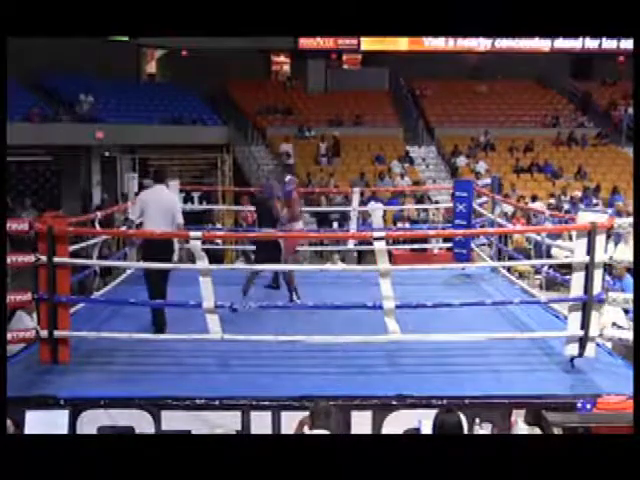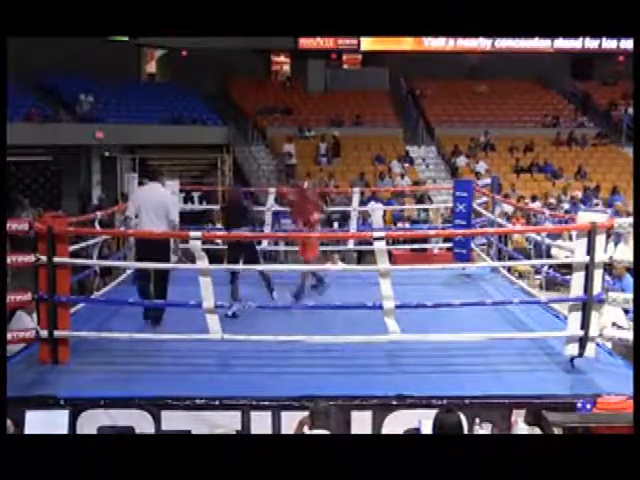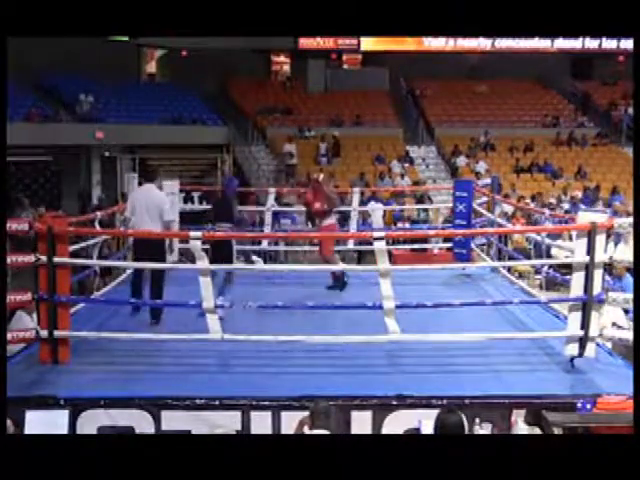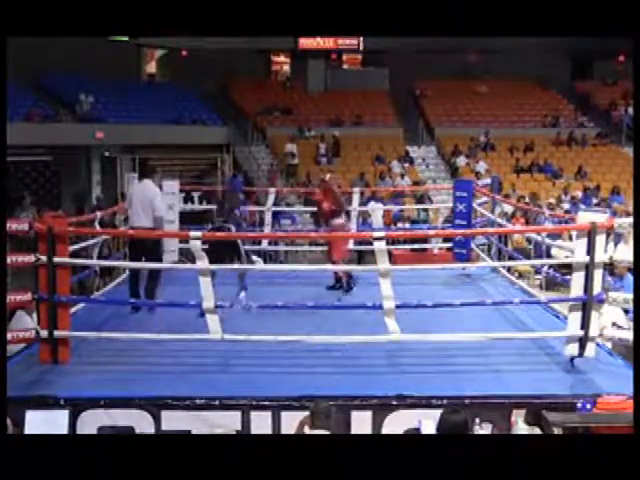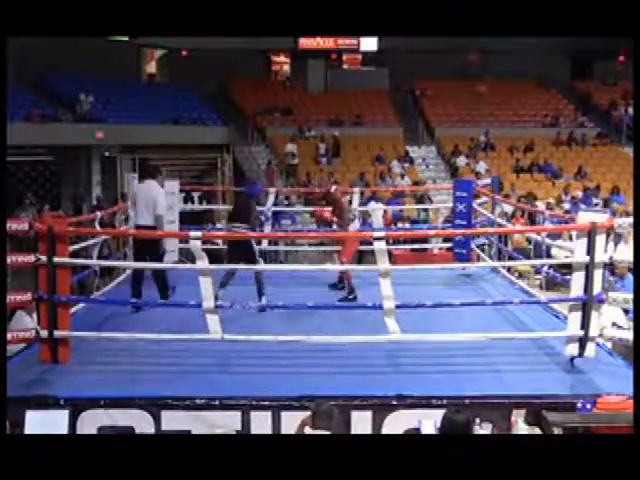
dt=0.3s
person 1, frame 1
left shoulder: (144, 195)
right shoulder: (172, 197)
left elbow: (132, 219)
right elbow: (179, 224)
left hip: (148, 241)
right hip: (165, 242)
left knee: (152, 280)
right knee: (162, 279)
left ankle: (159, 320)
right ankle: (159, 317)
person 1, frame 2
left shoulder: (138, 192)
right shoulder: (167, 194)
left elbow: (129, 218)
right elbow: (173, 222)
left hip: (143, 238)
right hip: (162, 239)
left knee: (142, 275)
right knee: (161, 278)
left ankle: (148, 306)
right ankle: (157, 315)
person 1, frame 3
left shoulder: (135, 194)
right shoulder: (161, 195)
left elbow: (127, 219)
right elbow: (168, 222)
right wrist: (171, 242)
left hip: (140, 238)
right hip: (156, 239)
left knee: (137, 273)
right knee: (157, 277)
left ankle: (136, 305)
right ankle: (155, 314)
person 1, frame 4
left shoulder: (133, 189)
right shoulder: (155, 190)
right elbow: (158, 218)
right wrist: (161, 239)
left hip: (134, 231)
right hip: (150, 232)
left knee: (135, 268)
right knee: (155, 266)
left ankle: (134, 303)
right ankle: (150, 297)
person 1, frame 5
left shoulder: (138, 188)
right shoulder: (158, 190)
right elbow: (159, 216)
right wrist: (161, 238)
left hip: (139, 229)
right hip: (152, 230)
left knee: (138, 267)
right knee: (157, 265)
left ankle: (136, 302)
right ankle: (165, 294)
person 2, frame 1
left shoulder: (259, 202)
right shoulder: (271, 201)
right elbow: (277, 216)
right hip: (273, 237)
left knee: (255, 271)
left ankle: (241, 299)
person 2, frame 2
left shoulder: (225, 209)
right shoulder: (243, 205)
left elbow: (226, 226)
right elbow: (252, 220)
left hip: (233, 241)
right hip: (247, 239)
left knee: (234, 275)
left ankle: (235, 304)
right ankle: (272, 291)
person 2, frame 3
left shoulder: (216, 201)
right shoulder: (231, 201)
left elbow: (211, 219)
right elbow: (236, 218)
left knee: (213, 268)
right knee: (229, 270)
right ankle: (220, 298)
person 2, frame 4
left shoulder: (225, 200)
right elbow: (224, 213)
left hip: (216, 230)
right hip: (227, 231)
left knee: (213, 269)
right knee: (244, 261)
right ankle: (242, 292)
person 2, frame 5
left shoulder: (238, 201)
right shoulder: (251, 203)
left elbow: (229, 219)
right elbow: (252, 224)
left knee: (232, 269)
right knee: (256, 268)
left ankle: (218, 292)
right ankle: (262, 299)
person 3, frame 1
left shoulder: (292, 196)
right shoulder: (288, 196)
left elbow: (295, 215)
left hip: (294, 229)
right hip: (289, 229)
left knee: (286, 259)
left ankle: (293, 291)
person 3, frame 2
left shoulder: (312, 200)
right shoulder: (295, 200)
left elbow: (322, 211)
right elbow: (293, 214)
left wrist: (317, 218)
left hip: (312, 232)
right hip: (303, 231)
left knee: (308, 260)
right knee: (307, 260)
left ankle: (301, 289)
right ankle: (319, 279)
person 3, frame 3
left shoulder: (325, 192)
right shoulder: (313, 192)
left elbow: (335, 204)
right elbow: (310, 210)
left wrist: (323, 209)
right wrist: (308, 204)
left hip: (328, 226)
right hip: (322, 225)
left knee: (327, 254)
right knee: (325, 253)
left ankle: (341, 276)
right ankle: (337, 279)
person 3, frame 4
left shoulder: (334, 193)
right shoulder: (325, 194)
left elbow: (343, 208)
right elbow: (322, 213)
left wrist: (331, 208)
right wrist: (319, 203)
left hip: (339, 228)
right hip: (332, 228)
left knee: (337, 258)
right knee: (332, 256)
left ankle: (349, 279)
right ankle: (339, 281)
person 3, frame 5
left shoulder: (342, 205)
right shoulder: (336, 204)
left elbow: (345, 224)
left wrist: (332, 219)
right wrist: (322, 215)
left knee: (343, 262)
right knee: (341, 259)
left ankle: (351, 292)
right ankle: (341, 282)
